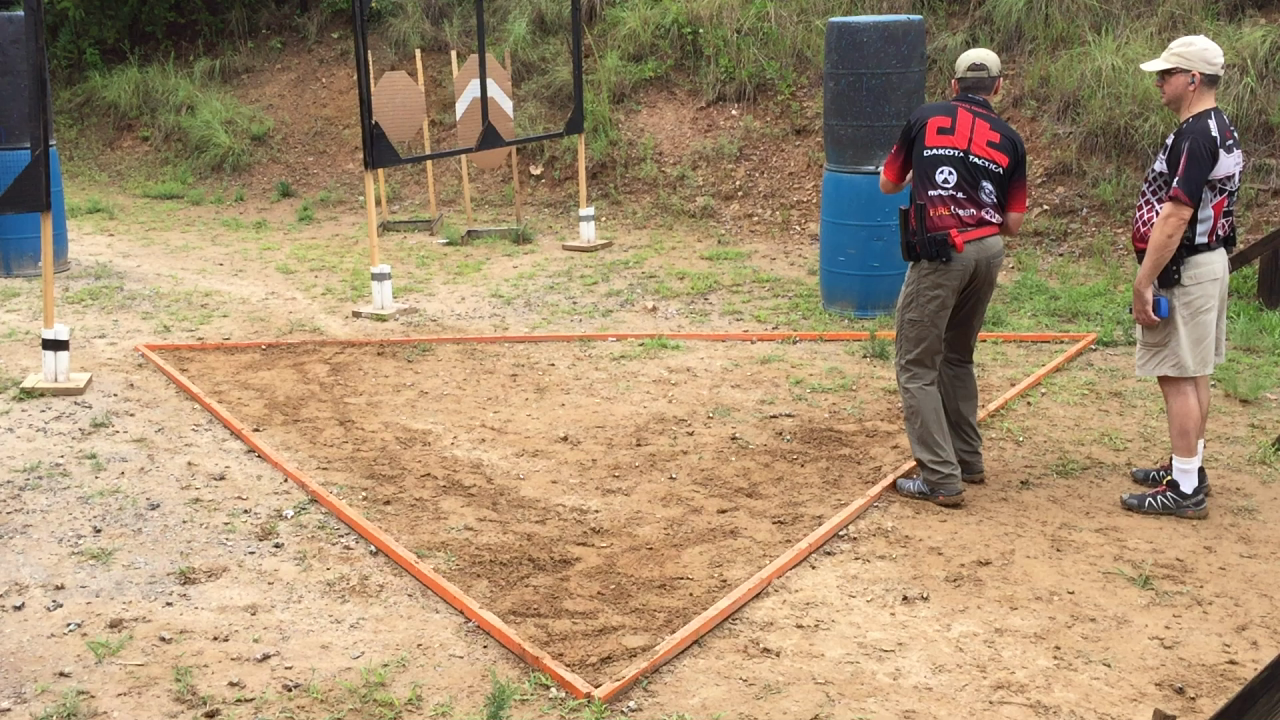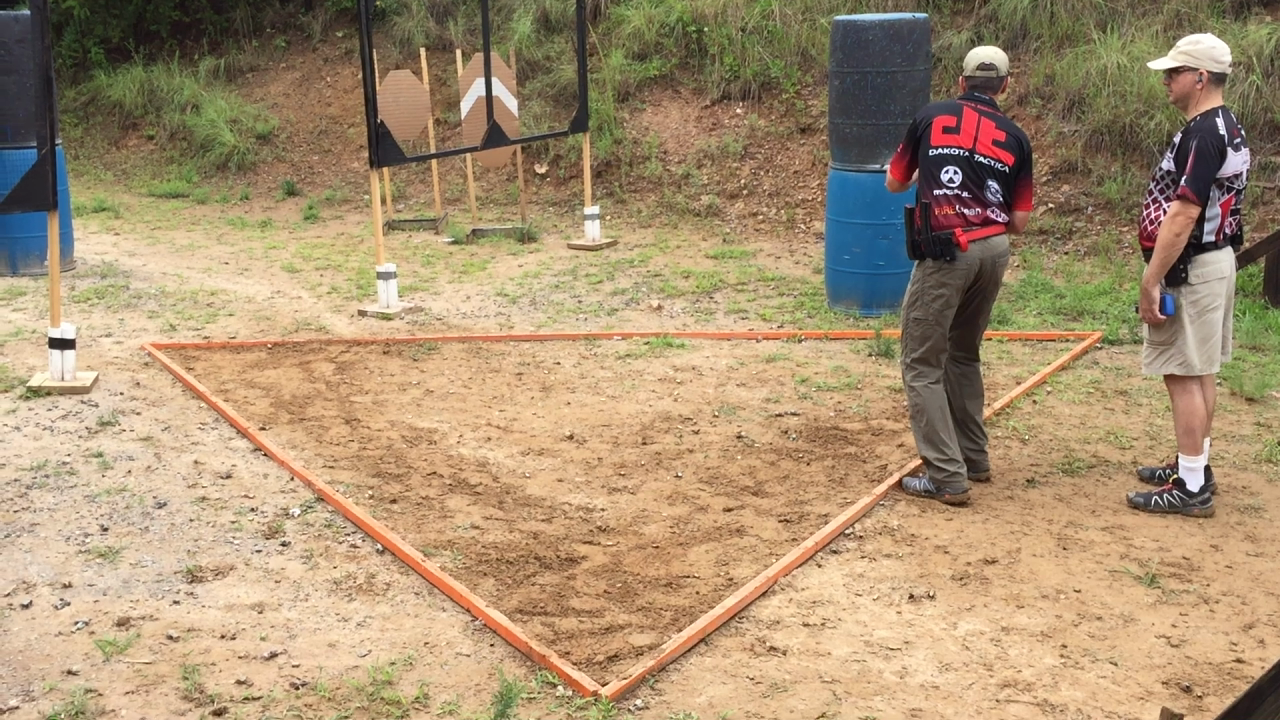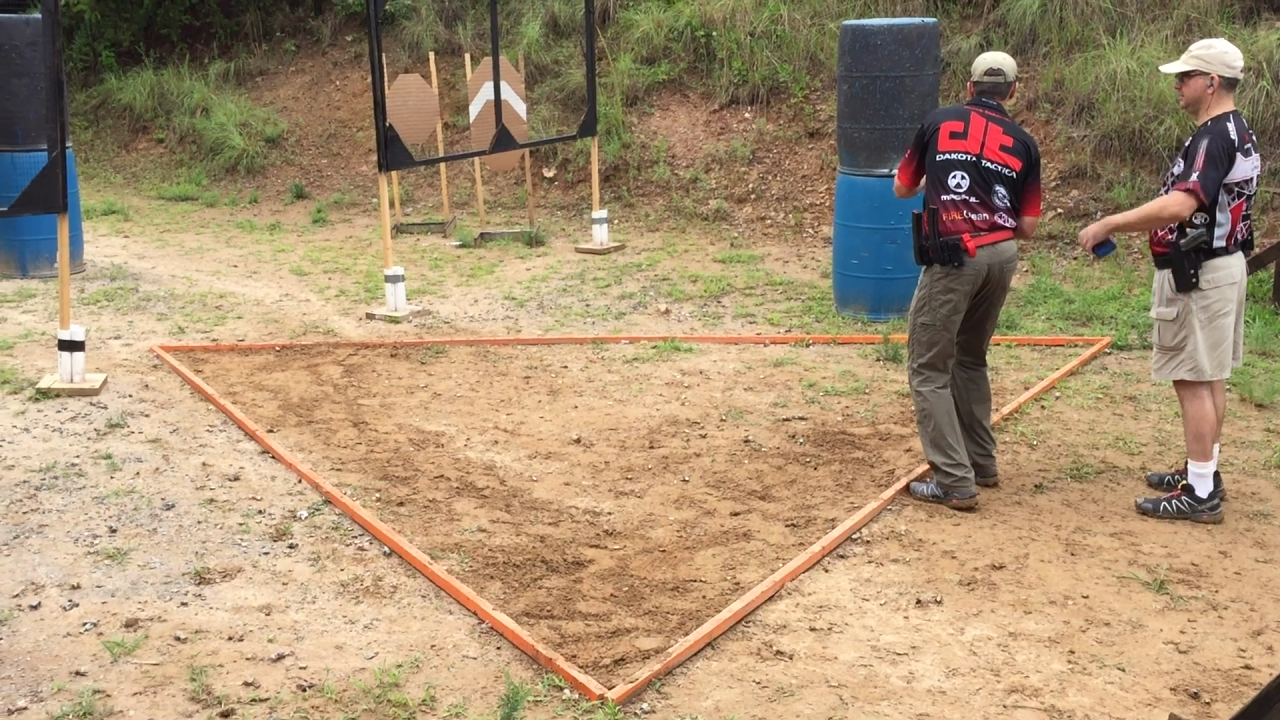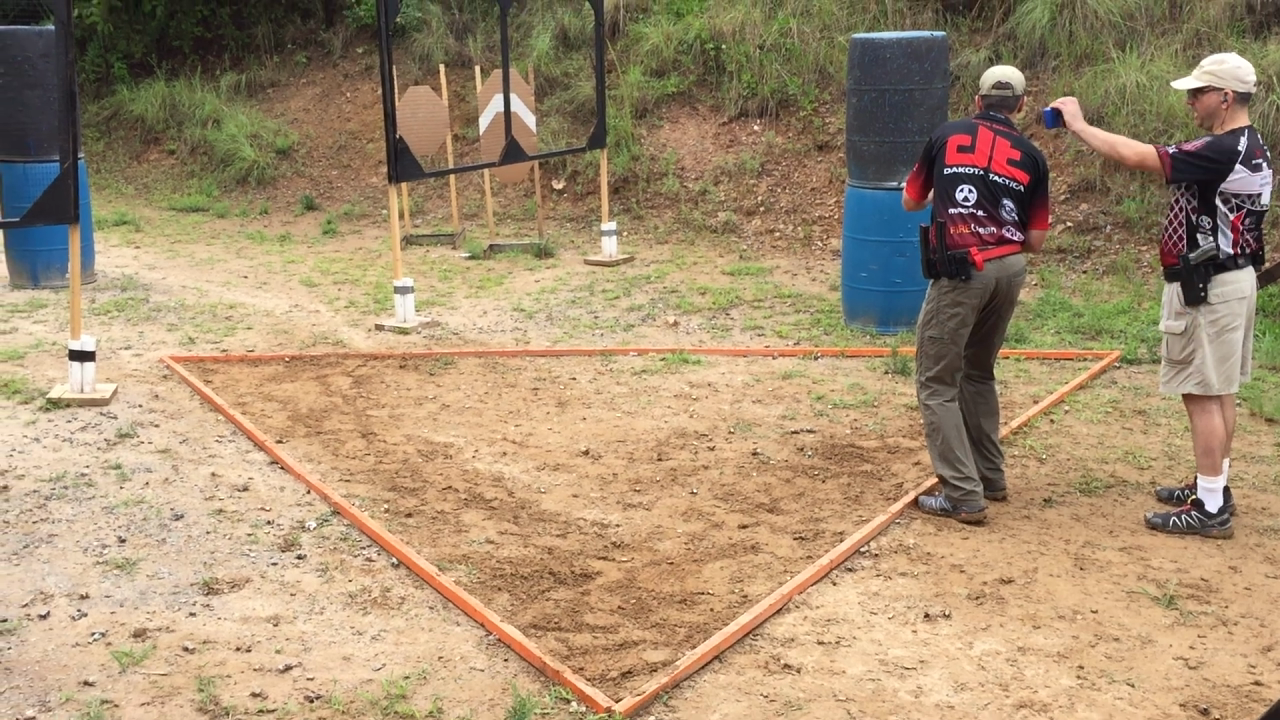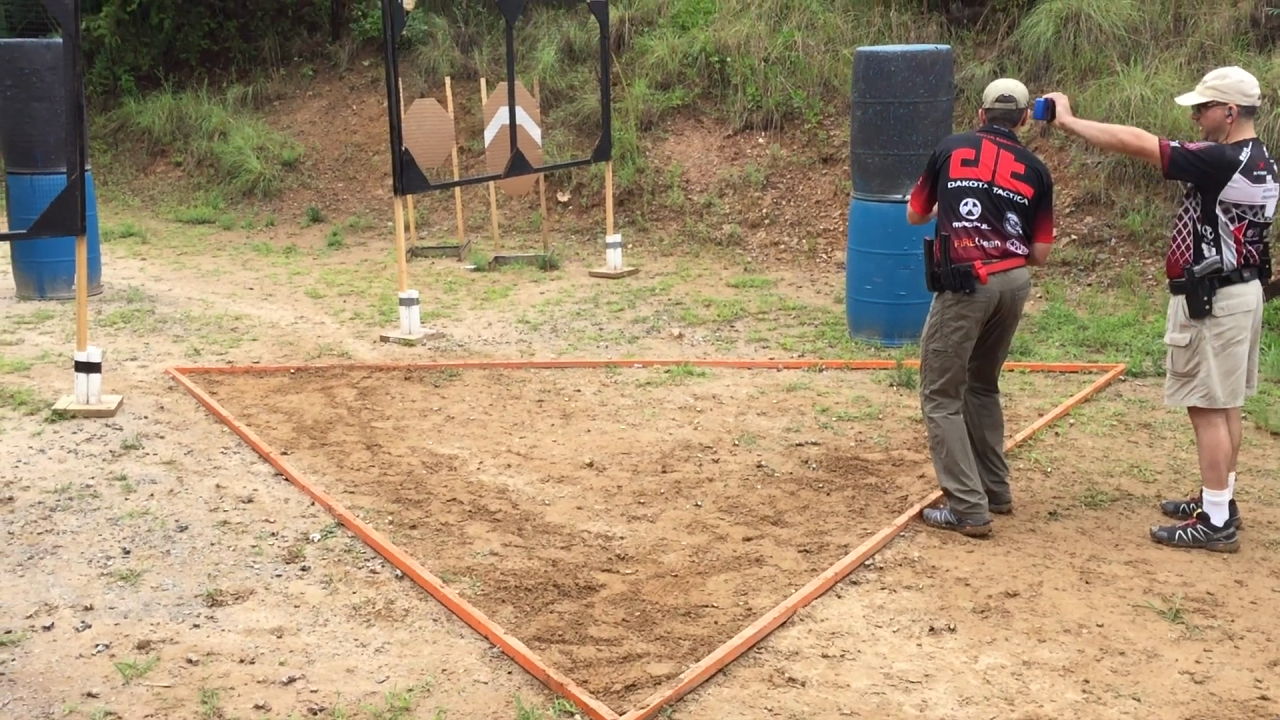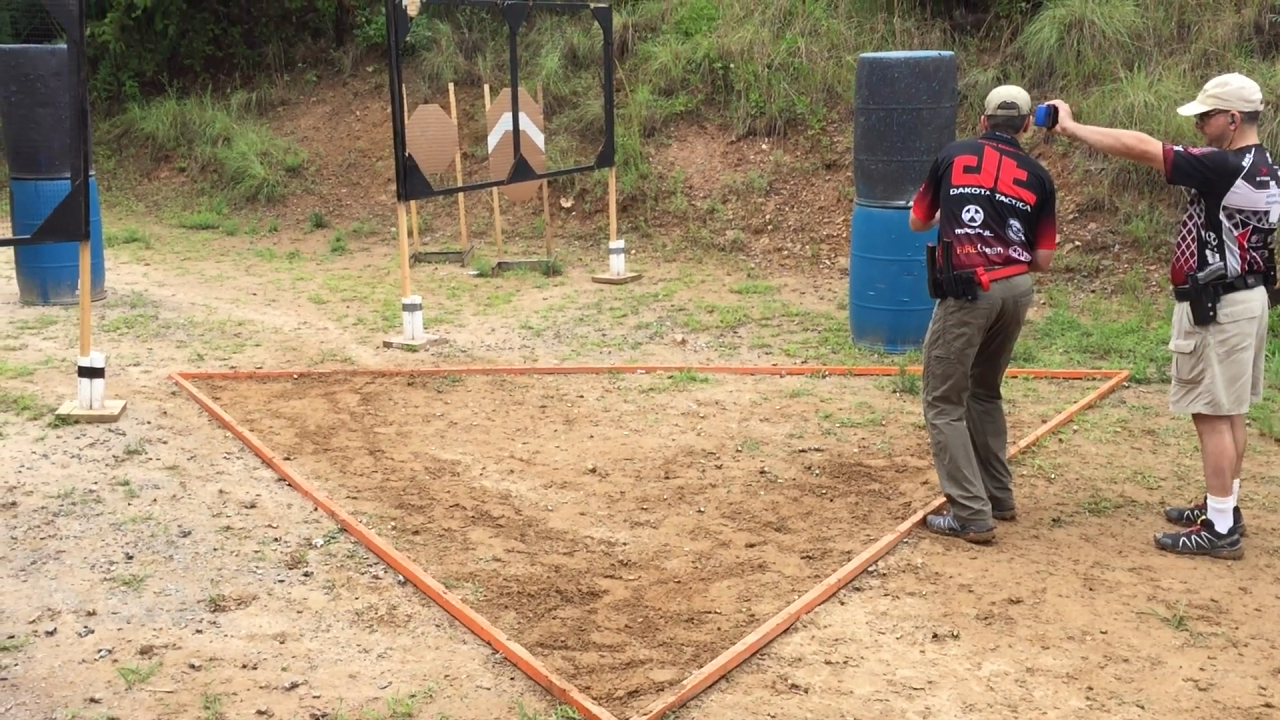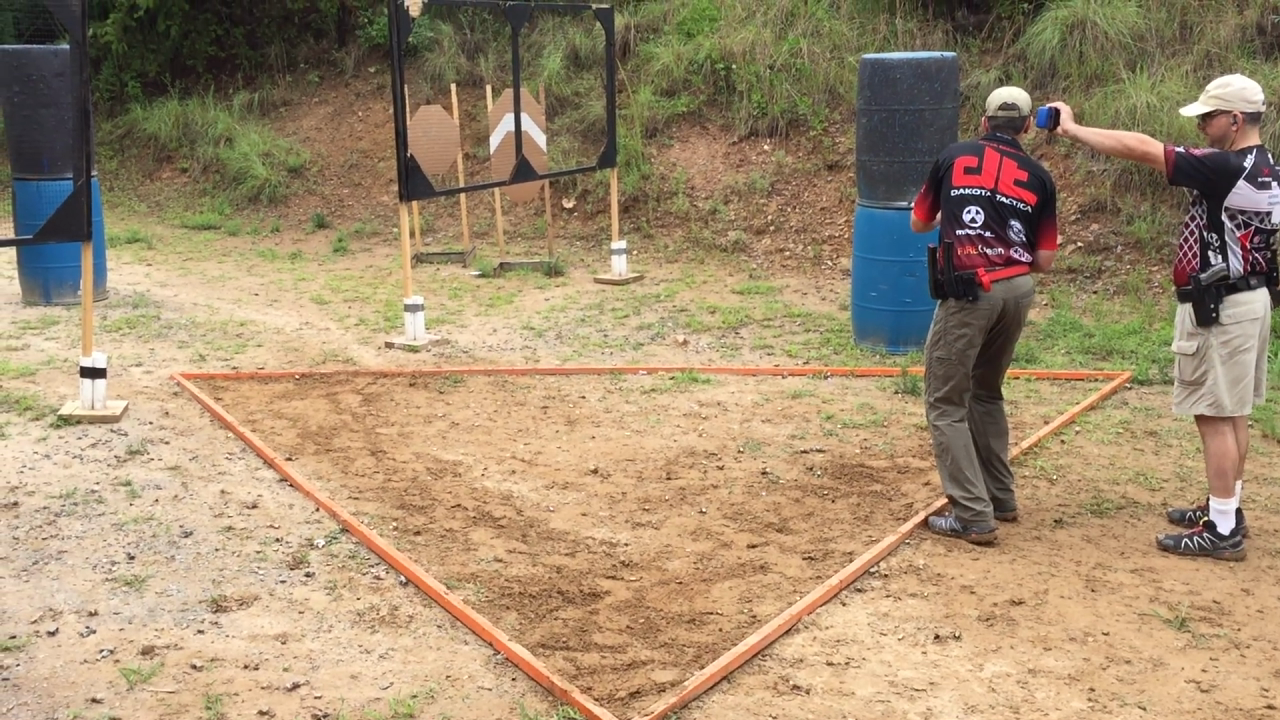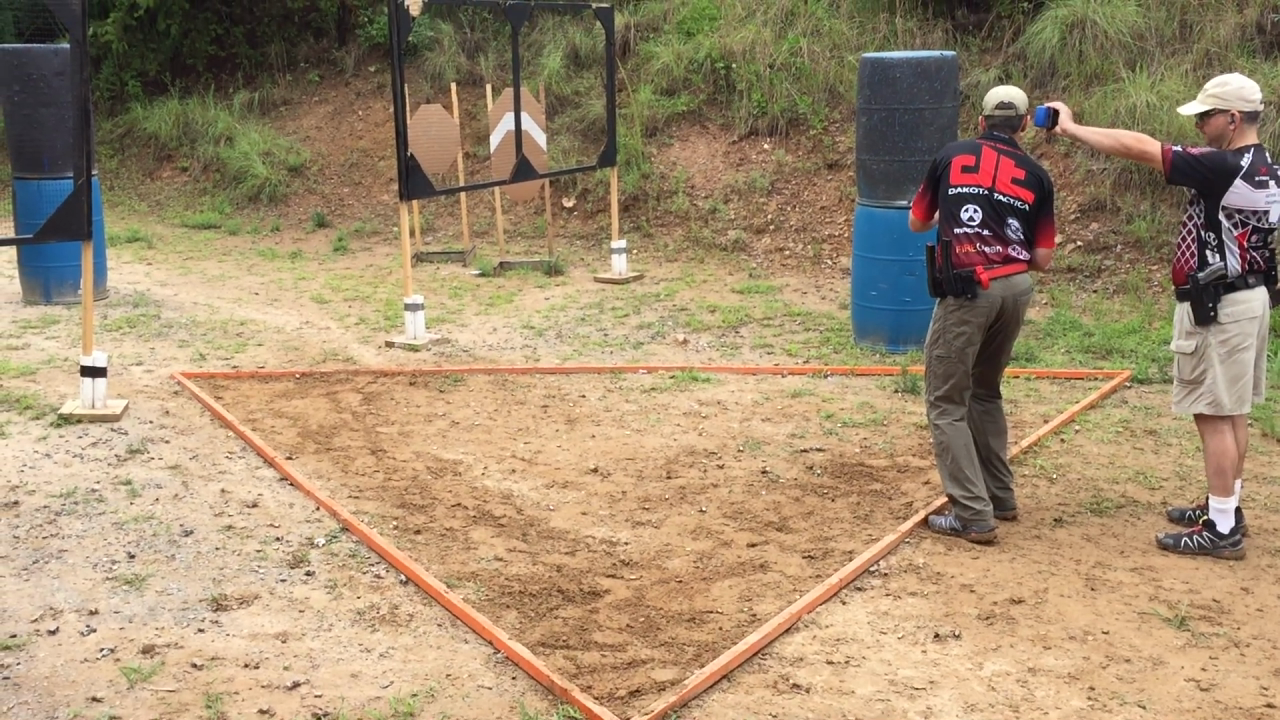
dt=0.3s
person 1, frame 1
left shoulder: (1195, 135)
right shoulder: (1218, 129)
left elbow: (1175, 216)
left wrist: (1143, 282)
left hip: (1182, 269)
right hip: (1206, 260)
left knee: (1178, 375)
right knee: (1194, 372)
left ankle: (1184, 489)
right ankle: (1187, 468)
person 1, frame 2
left shoulder: (1203, 134)
right shoulder: (1225, 127)
left elbow: (1183, 215)
left wrist: (1151, 281)
left hip: (1189, 268)
right hip: (1212, 260)
left knee: (1185, 374)
right knee: (1200, 372)
left ankle: (1190, 487)
right ankle: (1193, 467)
person 1, frame 3
left shoulder: (1217, 137)
right shoulder: (1234, 132)
left elbow: (1178, 205)
left wrist: (1107, 226)
left hip: (1198, 273)
right hip: (1219, 265)
left knee: (1194, 380)
right knee: (1209, 377)
left ankle: (1200, 493)
right ankle: (1202, 473)
person 1, frame 4
left shoulder: (1223, 151)
right shoulder: (1249, 147)
left elbow: (1140, 157)
left wrist: (1078, 124)
left hip: (1206, 287)
right hip: (1231, 278)
left knee: (1203, 394)
right knee: (1219, 391)
left ankle: (1210, 508)
right ankle: (1213, 488)
person 1, frame 5
left shoulder: (1224, 162)
left elbow: (1137, 144)
left wrist: (1070, 122)
left hip: (1212, 300)
right hip: (1239, 291)
left knee: (1208, 408)
right knee: (1225, 405)
left ankle: (1215, 522)
right ankle: (1219, 501)
person 1, frame 6
left shoulder: (1227, 168)
left elbow: (1140, 147)
left wrist: (1072, 127)
left hip: (1217, 307)
left knee: (1213, 414)
right knee: (1231, 411)
left ankle: (1219, 529)
right ankle: (1223, 508)
person 1, frame 7
left shoulder: (1229, 169)
left elbow: (1143, 148)
left wrist: (1074, 130)
left hip: (1220, 308)
left knee: (1216, 417)
right knee: (1233, 413)
left ankle: (1222, 531)
right ankle: (1225, 509)
person 1, frame 8
left shoulder: (1225, 168)
left elbow: (1140, 148)
left wrist: (1072, 129)
left hip: (1218, 307)
left knee: (1215, 415)
right knee: (1232, 411)
left ankle: (1221, 529)
right ankle: (1225, 509)
person 2, frame 1
left shoulder: (925, 118)
right shoulder: (1010, 138)
left elbow: (888, 183)
right elbow: (1013, 222)
left hip: (941, 254)
right hip: (989, 252)
left knee: (917, 365)
right knee: (957, 356)
left ankle: (941, 478)
right ankle: (968, 459)
person 2, frame 2
left shoulder: (931, 117)
right shoulder: (1016, 138)
left elbow: (895, 183)
right elbow: (1019, 221)
left hip: (947, 253)
right hip: (994, 251)
left knee: (923, 363)
right knee: (963, 354)
left ankle: (947, 477)
right ankle: (974, 458)
person 2, frame 3
left shoulder: (938, 122)
right shoulder: (1024, 143)
left elbow: (902, 188)
right elbow: (1027, 226)
left hip: (955, 258)
right hip: (1001, 257)
left knee: (929, 368)
right knee: (970, 359)
left ankle: (954, 482)
right ankle: (981, 463)
person 2, frame 4
left shoulder: (945, 136)
right shoulder: (1031, 156)
left elbow: (910, 201)
right elbow: (1035, 240)
left hip: (963, 272)
right hip: (1009, 270)
left knee: (937, 381)
right knee: (978, 372)
left ankle: (962, 495)
right ankle: (990, 476)
person 2, frame 5
left shoulder: (950, 149)
right shoulder: (1035, 170)
left elbow: (915, 215)
right elbow: (1039, 253)
left hip: (967, 285)
right hip: (1014, 284)
left knee: (941, 394)
right knee: (982, 385)
left ankle: (967, 508)
right ankle: (995, 489)
person 2, frame 6
left shoulder: (953, 156)
right shoulder: (1038, 176)
left elbow: (917, 222)
right elbow: (1042, 260)
left hip: (969, 292)
right hip: (1016, 290)
left knee: (944, 401)
right knee: (984, 392)
left ankle: (971, 515)
right ankle: (998, 496)
person 2, frame 7
left shoulder: (953, 157)
right shoulder: (1039, 177)
left elbow: (919, 223)
right elbow: (1044, 260)
left hip: (969, 293)
right hip: (1018, 291)
left knee: (946, 402)
right knee: (986, 393)
left ankle: (973, 515)
right ankle: (1000, 497)
person 2, frame 8
left shoulder: (951, 155)
right shoulder: (1036, 175)
left elbow: (917, 222)
right elbow: (1042, 259)
left hip: (968, 291)
right hip: (1016, 289)
left knee: (947, 402)
right knee: (985, 392)
left ankle: (973, 515)
right ankle: (1000, 497)
